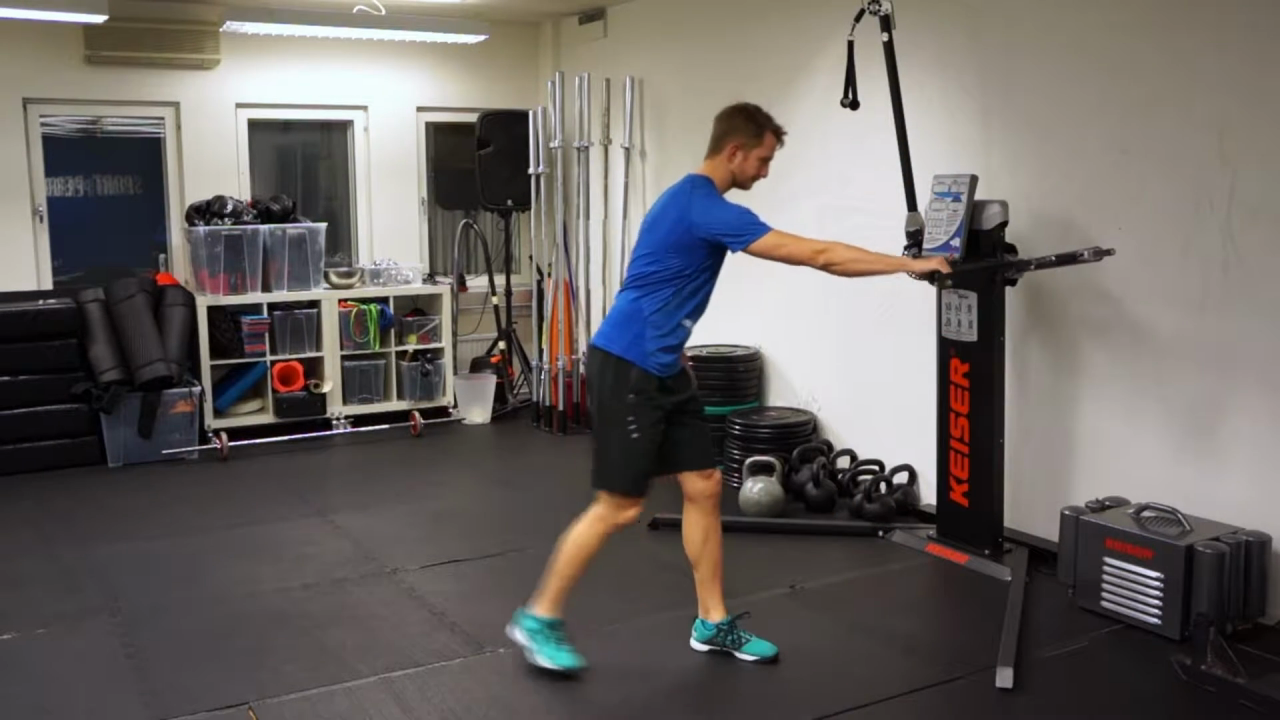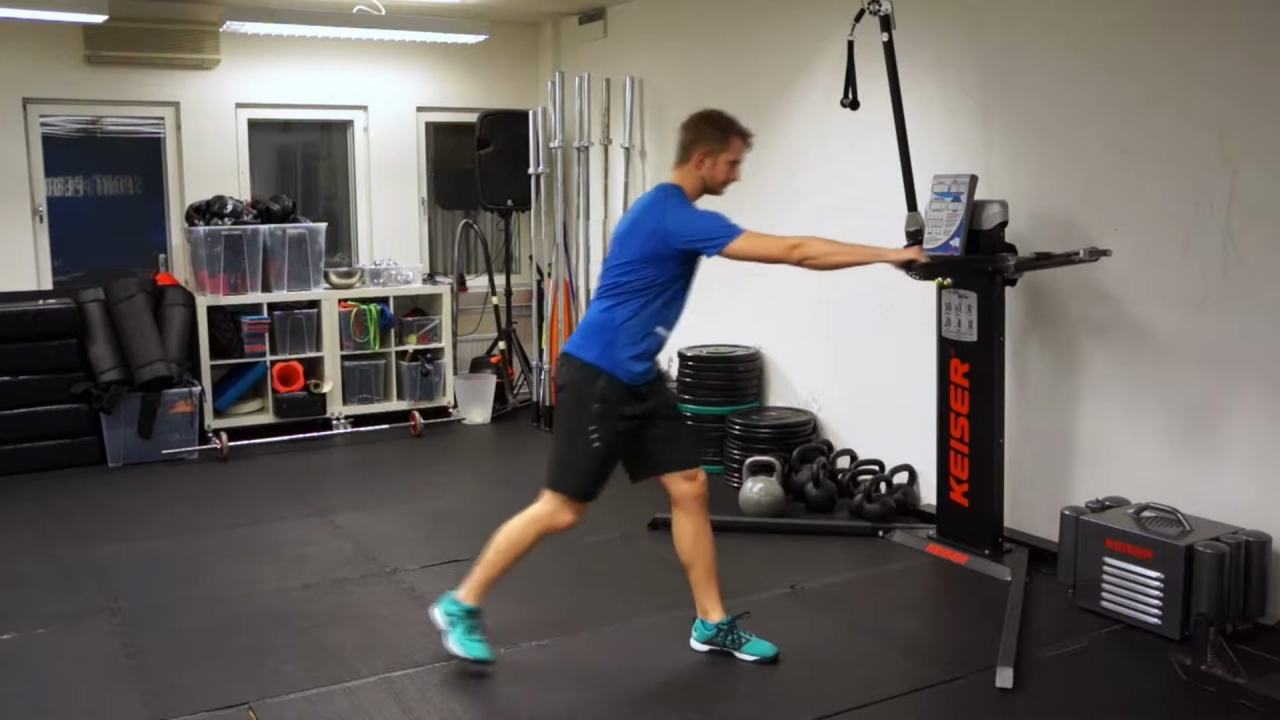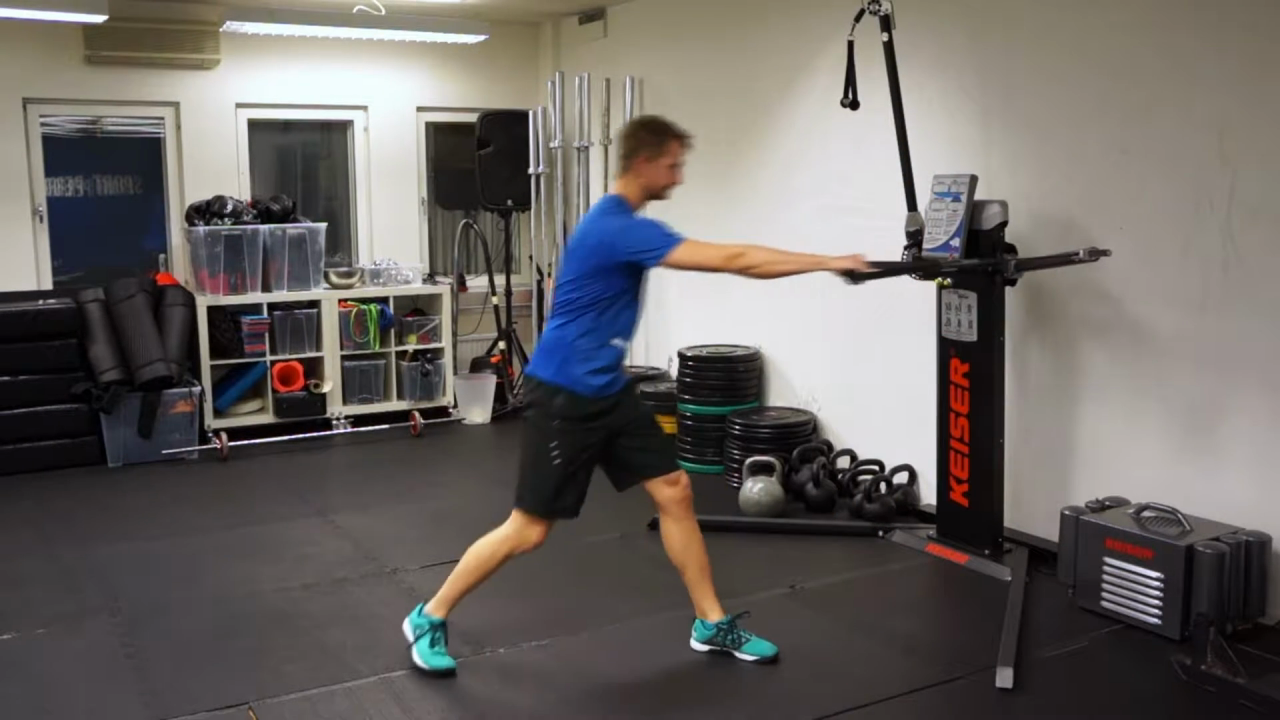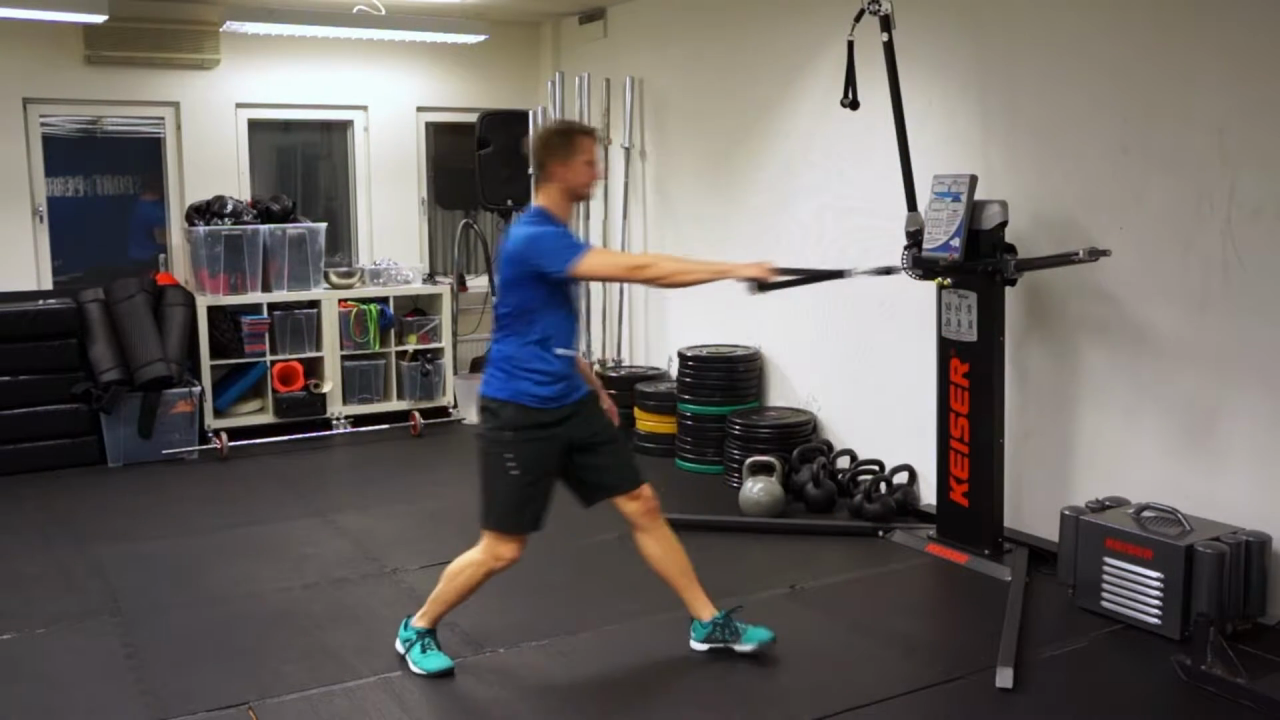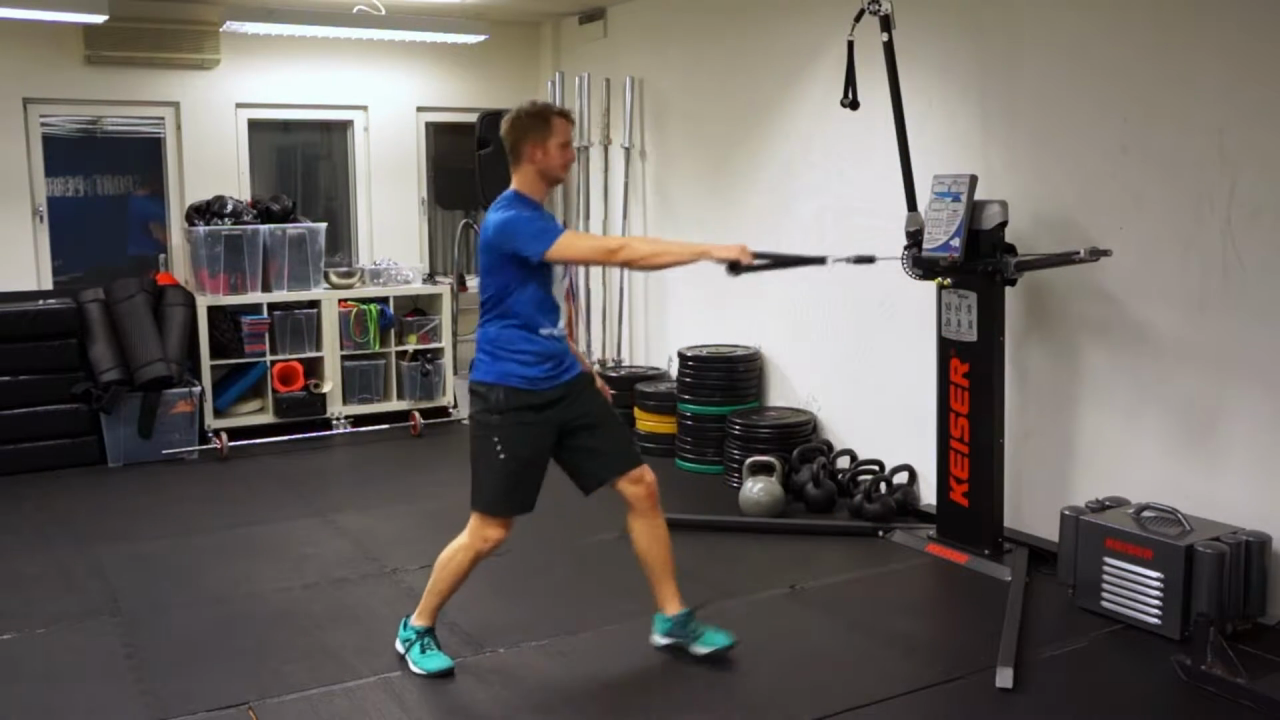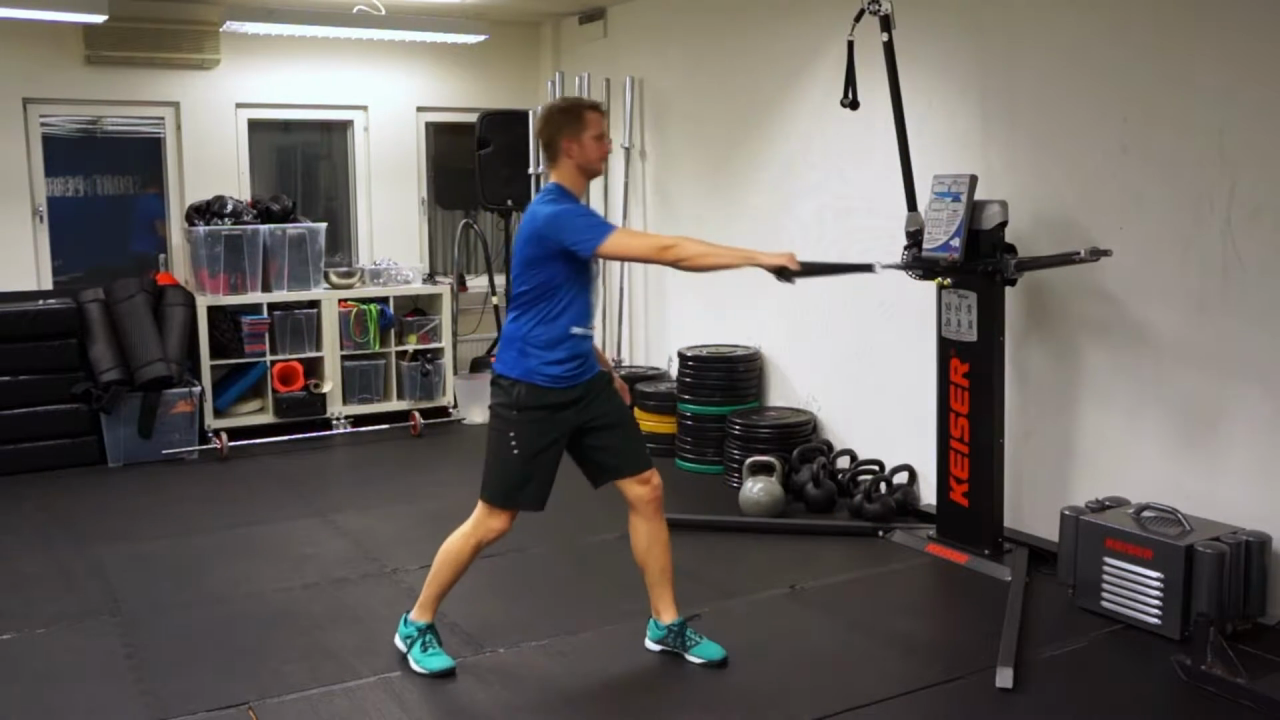
dt=0.2s
person 1, frame 1
left shoulder: (693, 201)
right shoulder: (706, 209)
right elbow: (816, 255)
left wrist: (679, 360)
right wrist: (909, 264)
left hip: (660, 367)
right hip: (626, 366)
left knee: (704, 489)
right knee: (620, 507)
left ankle: (713, 623)
right ankle: (539, 617)
person 1, frame 2
left shoulder: (663, 209)
right shoulder: (679, 218)
right elbow: (792, 251)
right wrist: (885, 255)
left hip: (635, 376)
right hip: (597, 375)
left knee: (691, 489)
right knee: (561, 509)
left ankle: (712, 624)
right ankle: (461, 606)
person 1, frame 3
left shoulder: (615, 222)
right shoulder: (621, 229)
right elbow: (733, 260)
right wrist: (826, 262)
left hip: (606, 390)
right hip: (562, 393)
left knee: (675, 493)
right knee: (529, 530)
left ankle: (712, 625)
right ankle: (428, 619)
person 1, frame 4
left shoulder: (555, 233)
right shoulder: (535, 239)
right elbow: (638, 270)
left wrist: (596, 388)
right wrist: (734, 270)
left hip: (570, 402)
right hip: (518, 411)
left knee: (643, 505)
right knee: (501, 550)
left ankle: (710, 623)
right ankle: (417, 630)
person 1, frame 5
left shoulder: (540, 219)
right shoulder: (509, 222)
right elbow: (612, 252)
left wrist: (586, 369)
right wrist: (708, 251)
left hip: (566, 384)
right hip: (510, 395)
left knee: (641, 488)
right knee: (488, 533)
left ankle: (674, 619)
right ankle: (416, 629)
person 1, frame 6
left shoulder: (572, 214)
right shoulder: (554, 216)
right elbow: (663, 251)
left wrist: (604, 367)
right wrist: (757, 257)
left hip: (583, 383)
right hip: (530, 390)
left knee: (646, 491)
right knee: (493, 522)
left ankle: (667, 626)
right ankle: (418, 625)
